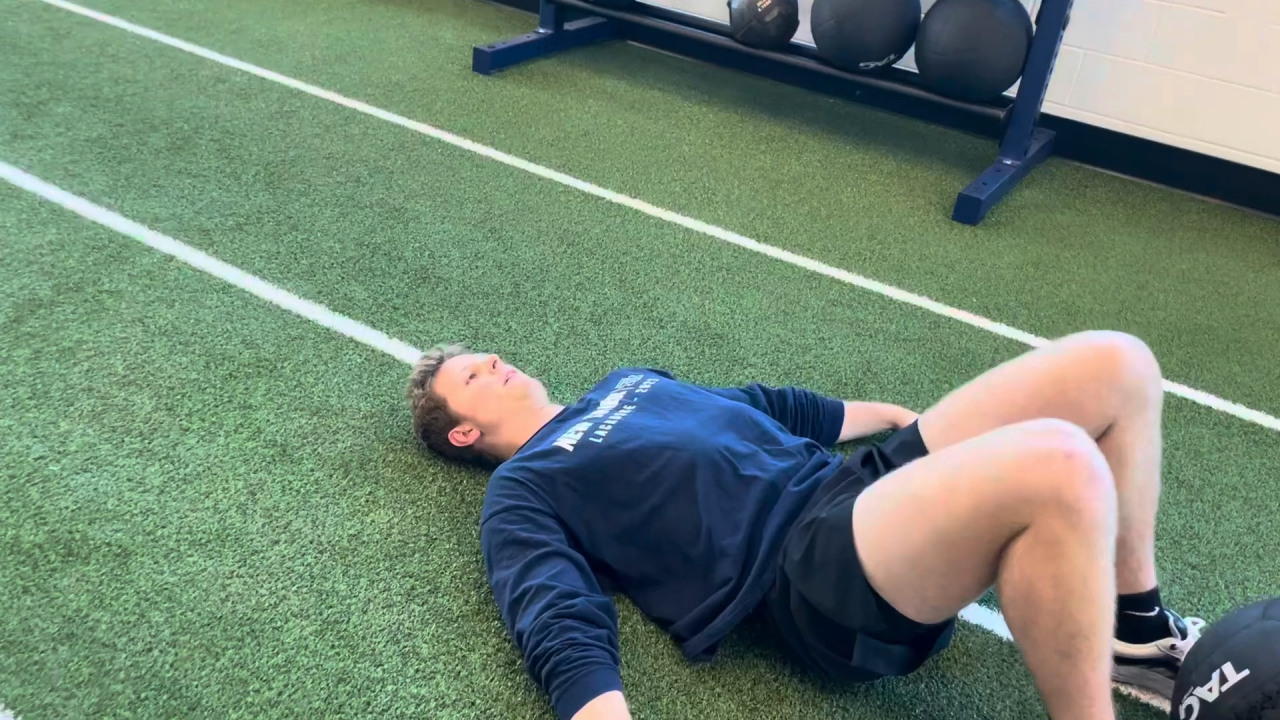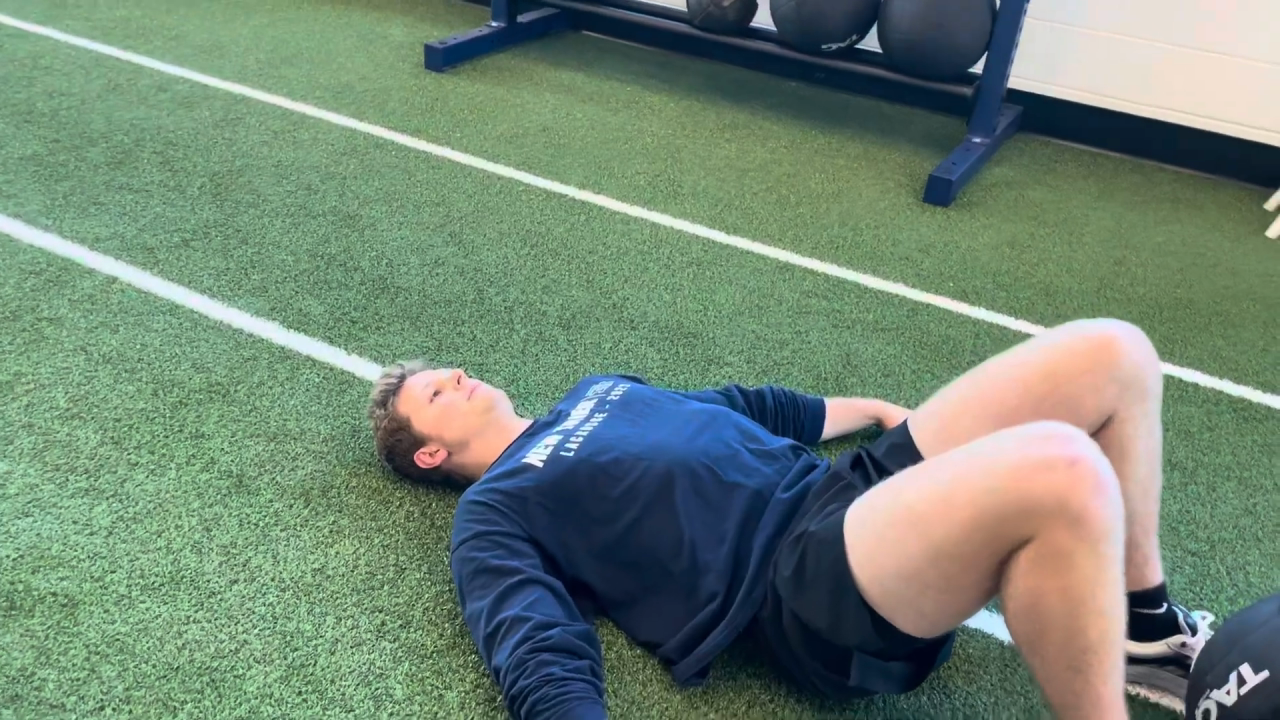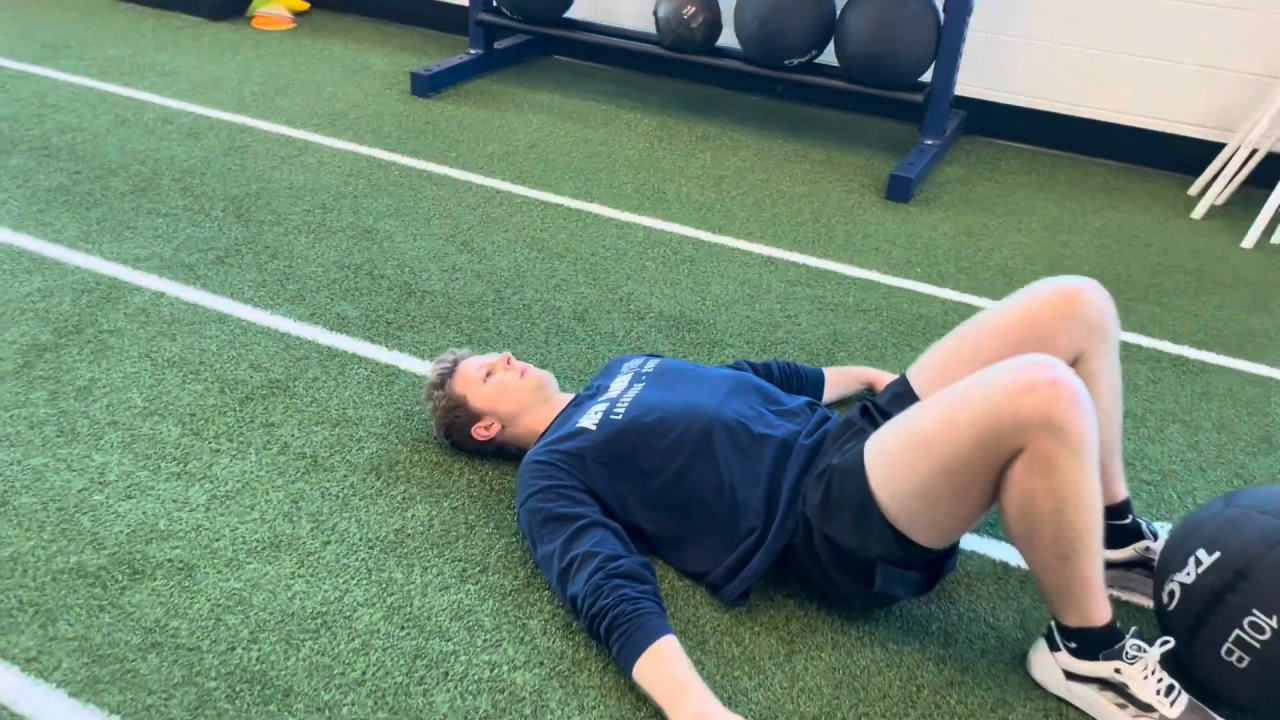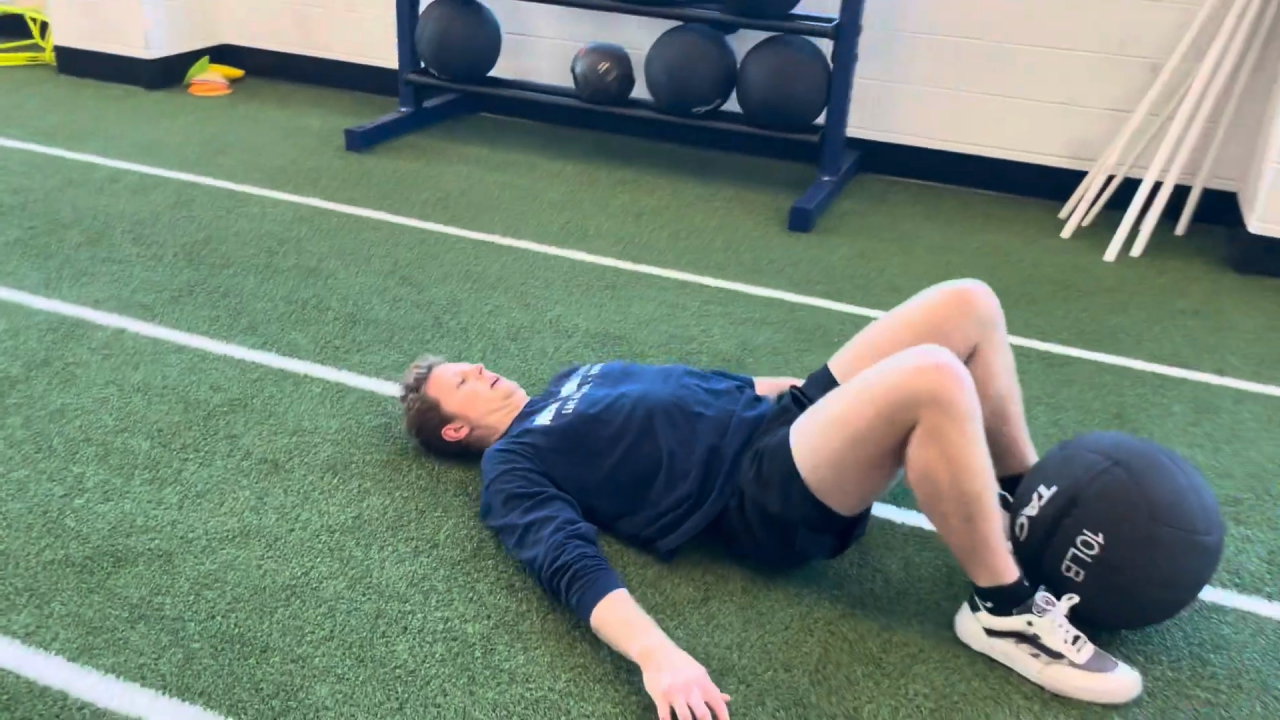
dt=0.7s
person 1, frame 1
left shoulder: (625, 382)
right shoulder: (523, 492)
right elbow: (567, 635)
left wrist: (894, 413)
left hip: (851, 480)
right hip: (814, 569)
left knee: (1113, 364)
right knee: (1059, 468)
left ankle: (1134, 627)
person 1, frame 2
left shoulder: (596, 390)
right shoulder: (493, 514)
left wrist: (873, 408)
left hip: (845, 486)
right hip: (804, 583)
left knee: (1110, 354)
right knee: (1061, 475)
left ankle: (1143, 631)
person 1, frame 3
left shoulder: (621, 371)
right shoulder: (551, 478)
right elbow: (614, 596)
left wrist: (868, 374)
left hip: (851, 437)
right hip: (833, 517)
left knee: (1075, 305)
right knee: (1044, 397)
left ankle: (1116, 540)
right ankle: (1086, 653)
person 1, frame 4
left shoulder: (570, 381)
right shoulder: (514, 468)
right elbow: (568, 562)
left wrist: (789, 383)
right wrist: (656, 656)
left hip: (778, 420)
right hip: (765, 492)
right knee: (935, 379)
left ankle: (1026, 497)
right ankle: (1004, 610)
